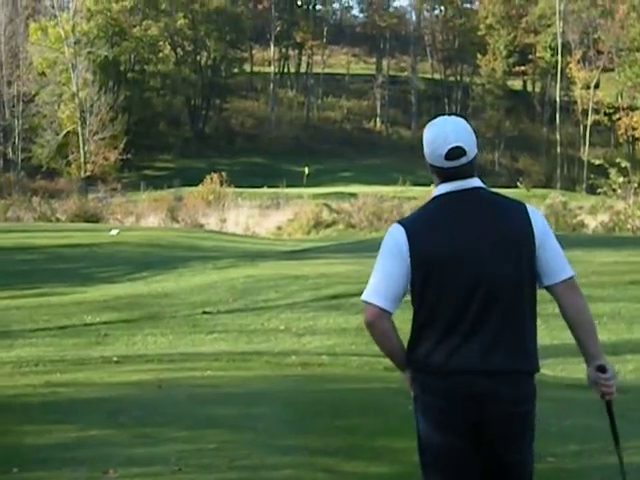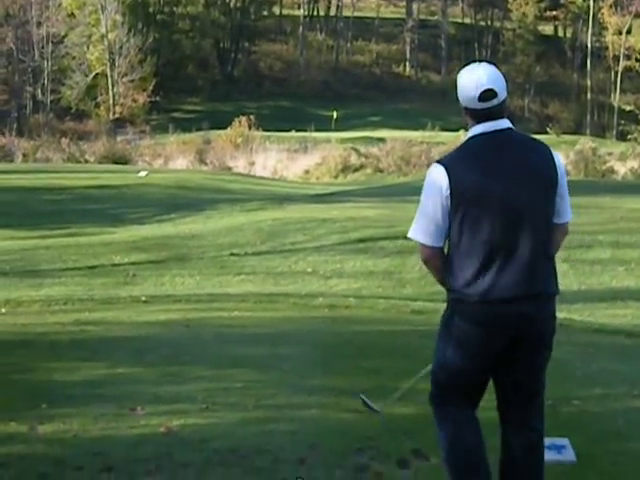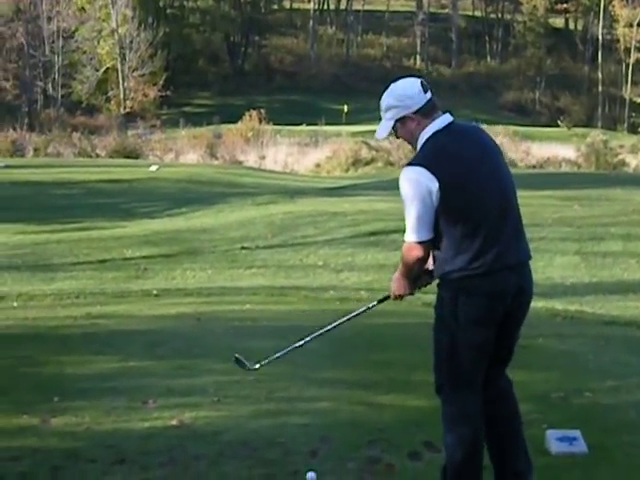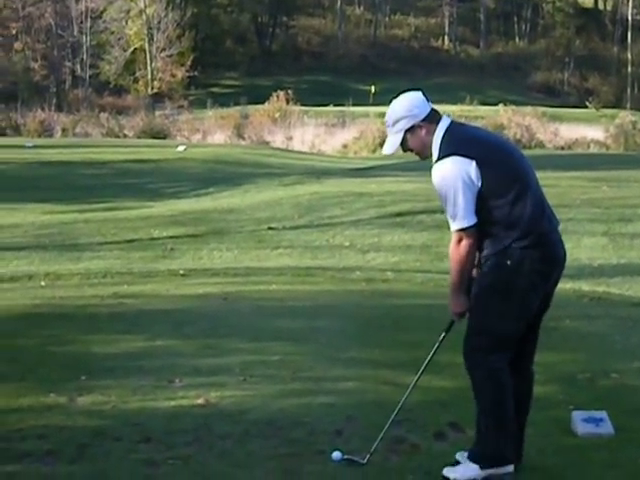
dt=0.7s
person 1, frame 1
left shoulder: (408, 232)
right shoulder: (525, 217)
left elbow: (375, 315)
right elbow: (568, 292)
left wrist: (408, 367)
right wrist: (595, 360)
left hip: (442, 388)
right hip: (512, 384)
person 1, frame 2
left shoulder: (446, 170)
right shoulder: (546, 157)
left elbow: (429, 253)
right elbow: (559, 229)
left hip: (475, 311)
right hip: (536, 308)
left knee: (453, 404)
right knee: (524, 417)
person 1, frame 3
left shoulder: (419, 170)
right shoulder: (478, 137)
left elbow: (415, 248)
left wrist: (403, 278)
right wrist: (438, 258)
left hip: (470, 289)
right hip: (516, 277)
left knee: (460, 389)
right knee: (493, 378)
person 1, frame 4
left shoulder: (449, 163)
right shoulder: (470, 138)
left elbow: (464, 238)
left wrist: (457, 291)
right wrist: (477, 269)
left hip: (520, 258)
right hip: (543, 250)
left knee: (484, 353)
right knee: (515, 358)
right ankle: (505, 449)
